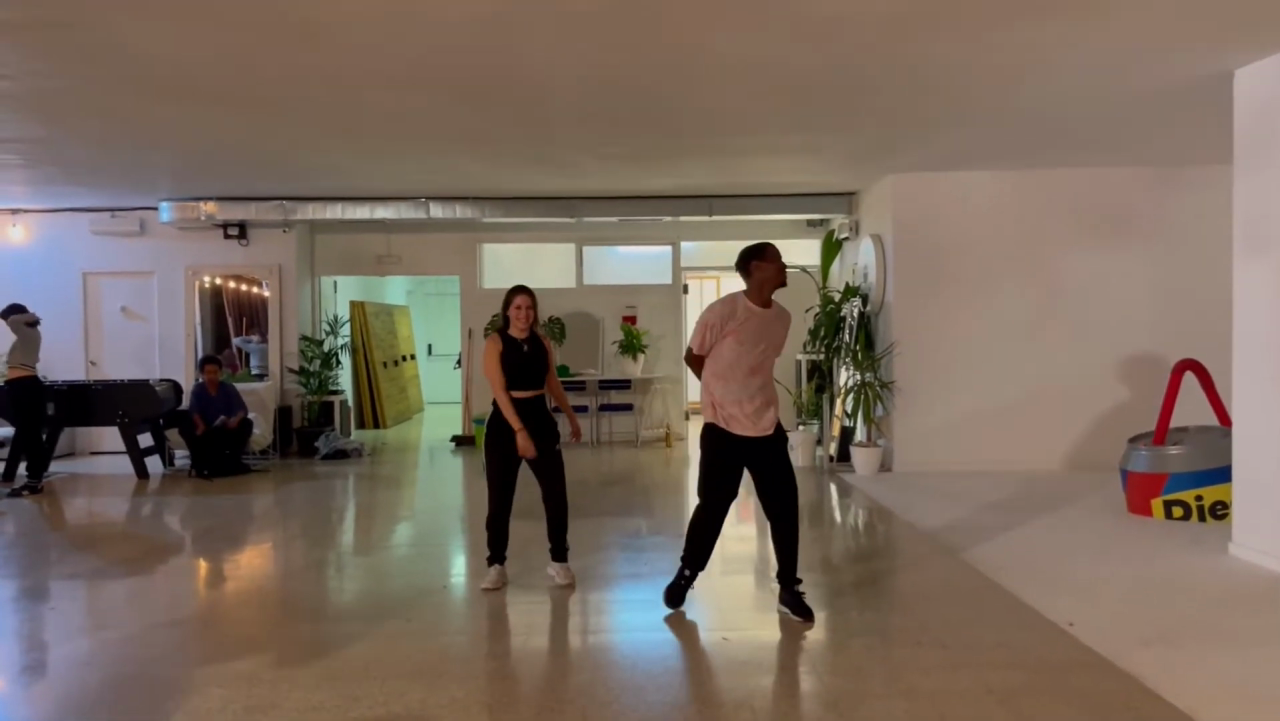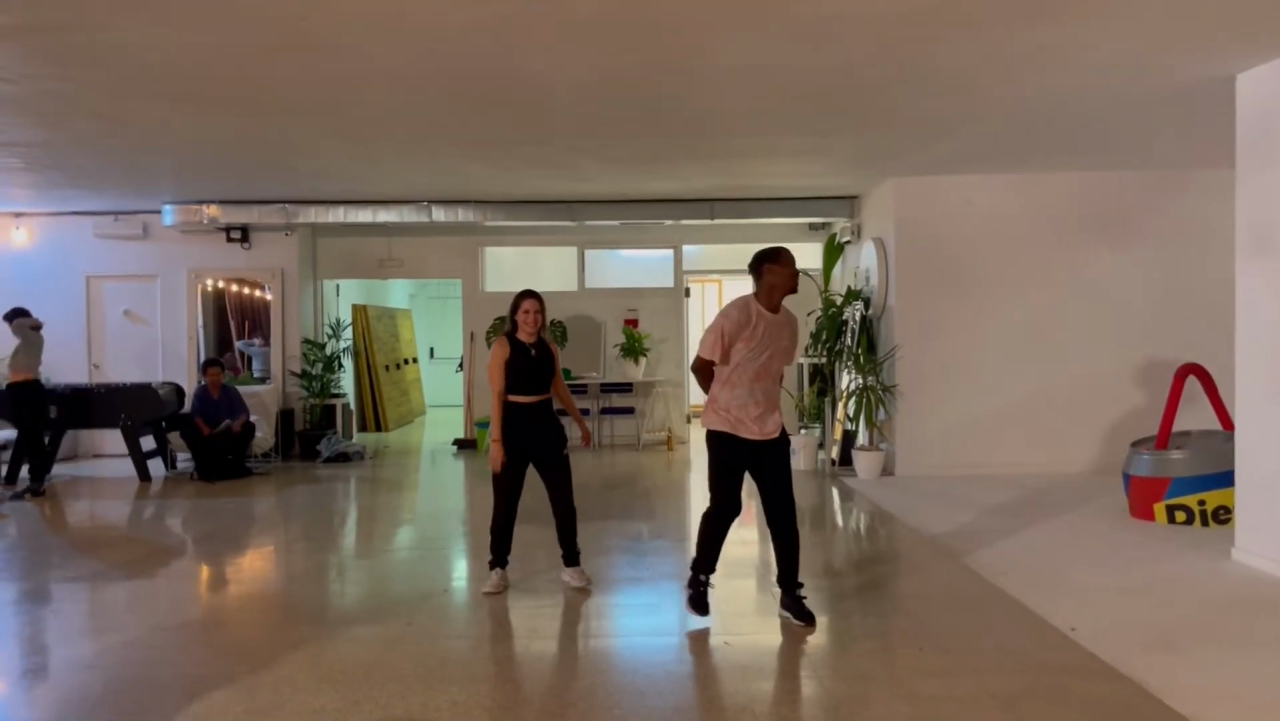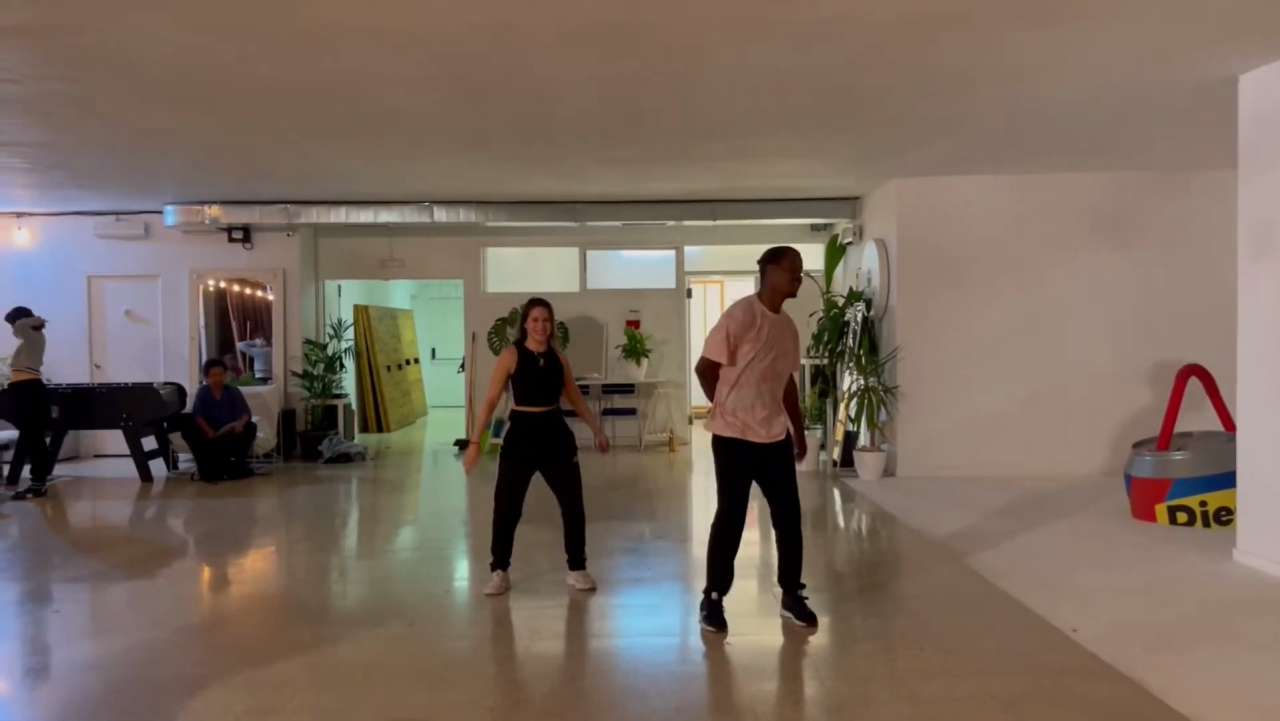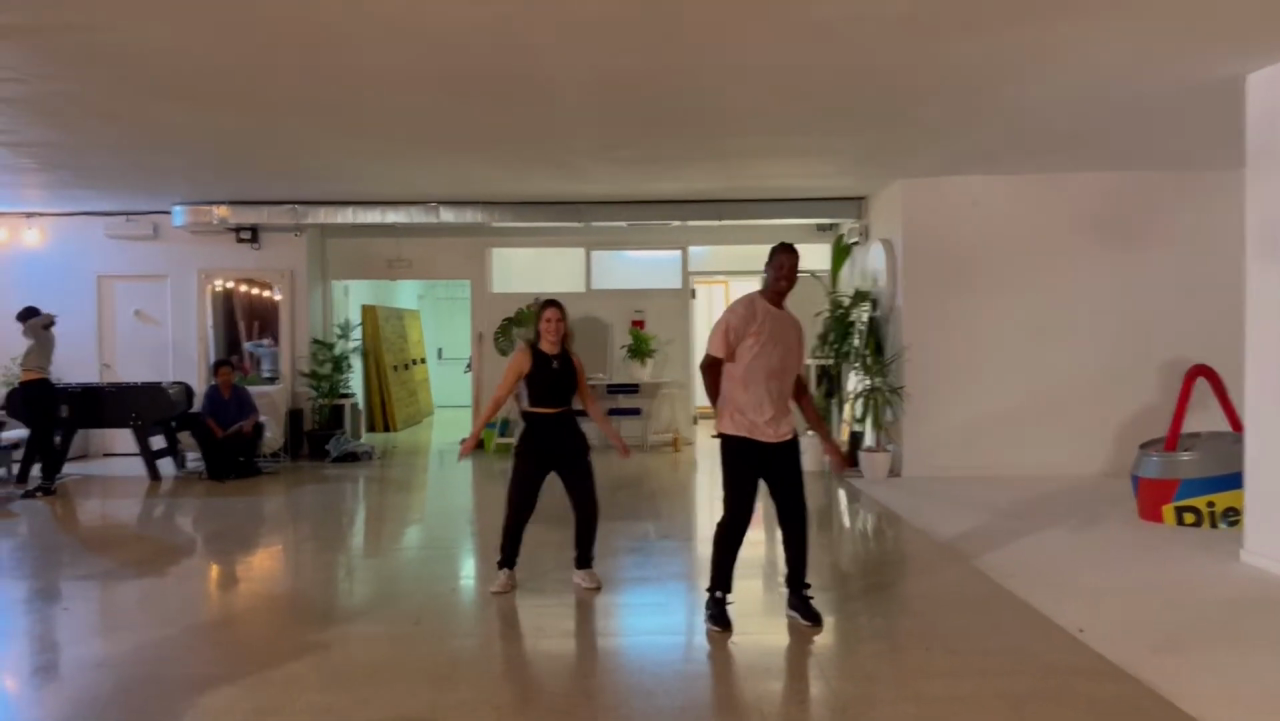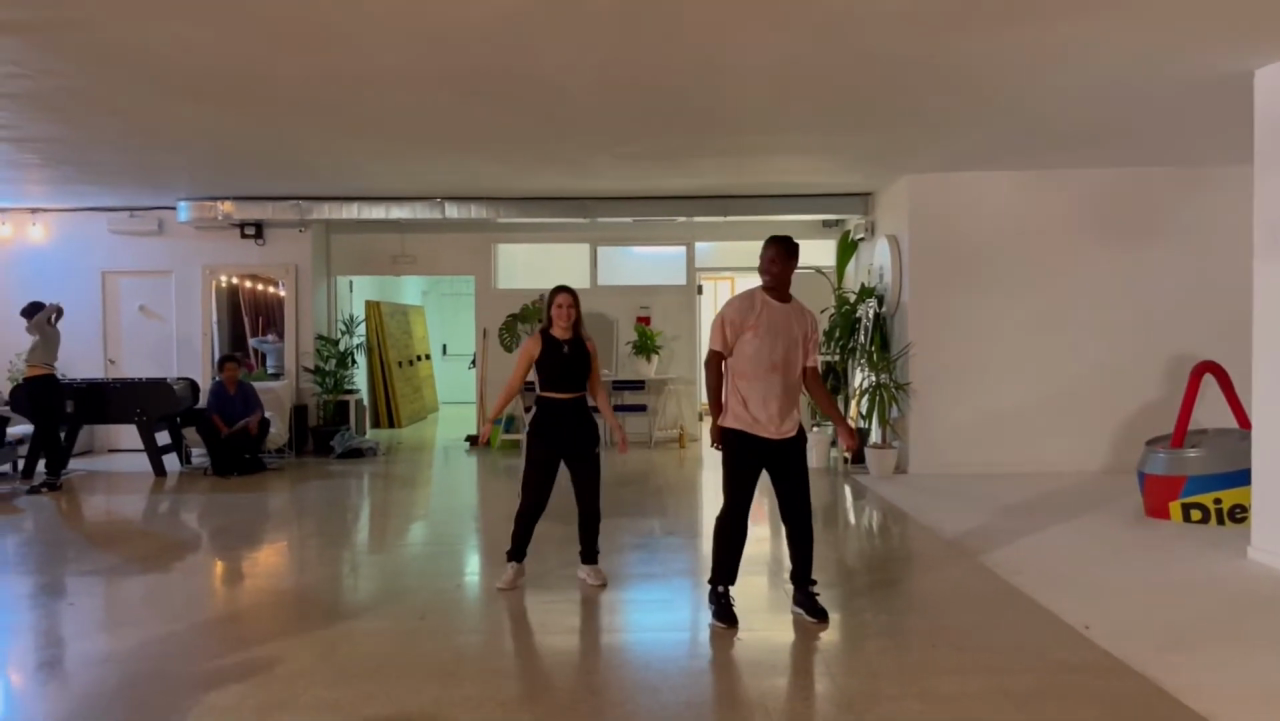
dt=0.1s
person 1, frame 1
left shoulder: (782, 318)
right shoulder: (722, 311)
right elbow: (693, 358)
left hip: (767, 429)
right hip: (722, 427)
left knee: (784, 509)
right knee: (713, 504)
left ankle: (789, 589)
right ankle: (686, 572)
person 1, frame 2
left shoulder: (789, 324)
right shoulder: (735, 315)
right elbow: (700, 366)
right wrist: (724, 403)
left hip: (770, 432)
right hip: (727, 430)
left knee: (783, 514)
right knee: (724, 508)
left ankle: (790, 593)
right ankle: (699, 578)
person 1, frame 3
left shoulder: (789, 328)
right shoulder: (740, 315)
right elbow: (707, 368)
left wrist: (799, 431)
right wrist: (728, 408)
left hip: (775, 437)
right hip: (733, 435)
left knee: (788, 516)
right knee: (731, 516)
left ankle: (791, 595)
right ankle: (713, 597)
person 1, frame 4
left shoulder: (793, 326)
right shoulder: (742, 311)
left elbow: (798, 387)
right elbow: (709, 366)
left wrist: (826, 437)
right wrist: (725, 412)
left hip: (782, 436)
right hip: (741, 434)
left knee: (794, 516)
right knee: (736, 515)
left ankle: (797, 594)
right ankle: (717, 596)
person 1, frame 5
left shoulder: (804, 319)
right shoulder: (738, 308)
left elbow: (811, 377)
right elbow: (713, 363)
left wrist: (839, 421)
right wrist: (714, 418)
left hip: (788, 431)
right hip: (741, 429)
left knee: (798, 513)
right knee: (735, 510)
left ankle: (803, 591)
right ankle: (720, 590)
person 2, frame 1
left shoulder: (542, 343)
right shoulder: (495, 343)
left elbow: (552, 385)
right elbow: (499, 391)
left wrist: (572, 419)
right wrist: (519, 430)
left hip: (541, 420)
right hip: (506, 424)
left knee: (556, 494)
right knee: (499, 499)
left ankle: (558, 561)
right ankle: (496, 566)
person 2, frame 2
left shoulder: (548, 348)
right shoulder: (503, 346)
left elbow: (560, 389)
right elbow: (497, 396)
left wrist: (581, 423)
right wrist: (496, 440)
left hip: (548, 425)
right hip: (514, 427)
left knee: (563, 499)
right knee: (505, 503)
left ankle: (571, 565)
right ankle: (498, 570)
person 2, frame 3
left shoulder: (558, 358)
right shoulder: (511, 355)
left elbow: (575, 398)
right elbow: (492, 400)
left wrist: (597, 431)
right wrist: (475, 440)
left hip: (556, 434)
right hip: (522, 435)
left knee: (574, 507)
right knee: (506, 509)
left ankle: (576, 569)
right ankle: (499, 572)
person 2, frame 4
left shoulder: (572, 359)
right shoulder: (525, 356)
left elbow: (588, 400)
right elbow: (500, 397)
left wrist: (613, 434)
right wrist: (475, 433)
left hip: (569, 435)
right hip: (535, 436)
left knee: (587, 506)
right knee: (518, 508)
left ankle: (583, 568)
right ankle: (506, 570)
person 2, frame 5
left shoulder: (586, 345)
right shoulder: (536, 342)
left elbow: (597, 388)
right elbow: (515, 384)
left wrist: (615, 425)
right wrist: (491, 420)
left hip: (581, 422)
right hip: (546, 422)
left knee: (589, 498)
right knee: (533, 497)
left ankle: (589, 562)
right ankle: (515, 563)
person 3, frame 1
left shoulder: (29, 334)
right shoulder: (27, 334)
left elbow: (13, 321)
right elbow: (15, 324)
left wrist: (29, 318)
right wrist: (30, 318)
left hip: (24, 387)
right hip: (22, 387)
left knee: (28, 434)
right knee: (27, 434)
left ankle: (34, 482)
right ankle: (34, 479)
person 3, frame 2
left shoulder: (32, 337)
right shoulder: (29, 338)
left elbow: (18, 325)
right elbow: (19, 328)
left wrist: (32, 323)
right wrist: (33, 322)
left hip: (26, 390)
right hip: (23, 390)
left knee: (30, 437)
right knee: (29, 437)
left ankle: (37, 484)
right ankle: (37, 482)
person 3, frame 3
left shoulder: (35, 337)
right shoulder: (30, 338)
left elbow: (21, 326)
right elbow: (20, 329)
left wrist: (36, 321)
right wrist: (36, 321)
left hip: (28, 389)
right hip: (23, 390)
left knee: (32, 437)
right knee: (30, 437)
left ankle: (38, 485)
right ankle: (39, 482)
person 3, frame 4
left shoulder: (44, 337)
right shoulder: (39, 338)
left elbow: (31, 325)
right elbow: (30, 329)
left wrist: (46, 319)
right wrist: (46, 319)
left hip: (37, 389)
right hip: (33, 389)
left knee: (41, 436)
right knee: (40, 436)
left ankle: (48, 483)
right ankle: (48, 481)
person 3, frame 5
left shoulder: (50, 332)
right shoulder: (44, 333)
left elbow: (38, 323)
right elbow: (32, 328)
left wrist: (49, 310)
right wrist: (50, 310)
left hip: (43, 385)
right hip: (38, 385)
left knee: (47, 432)
right knee: (44, 432)
left ankle: (53, 479)
right ankle: (53, 476)
